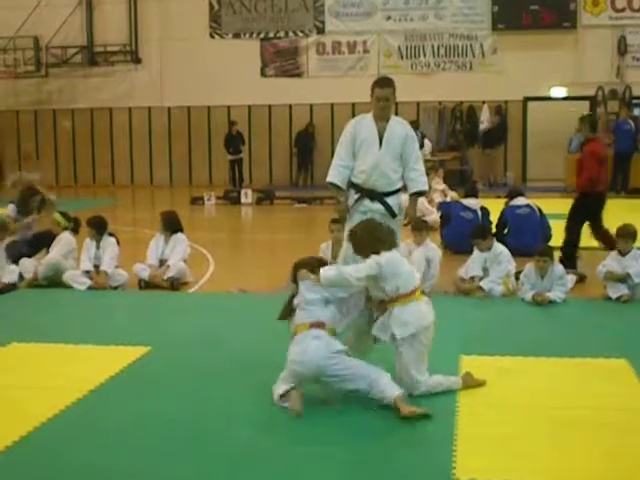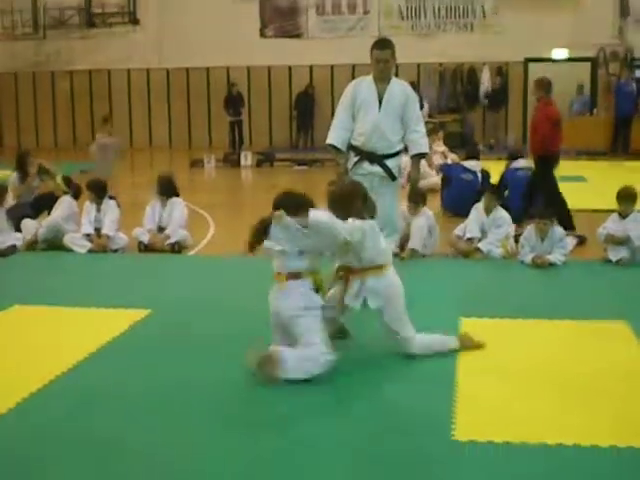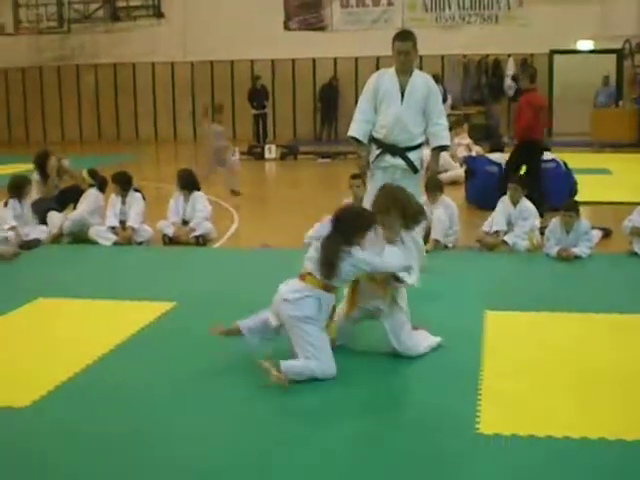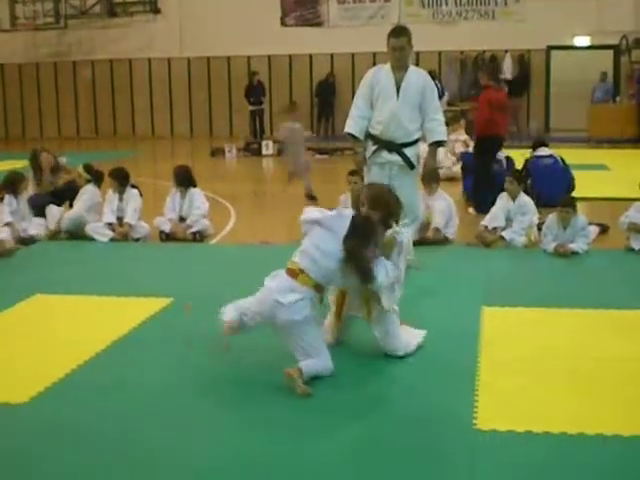
dt=0.4s
person 1, frame 1
left shoulder: (404, 130)
right shoulder: (356, 125)
left elbow: (414, 168)
right elbow: (342, 163)
left wrist: (413, 203)
right wrist: (341, 197)
left hip: (389, 204)
right hip: (359, 202)
left knee: (389, 255)
right knee: (352, 253)
person 1, frame 2
left shoulder: (405, 91)
right shoulder: (356, 87)
left elbow: (415, 129)
right elbow: (342, 124)
left wrist: (415, 166)
right wrist: (340, 159)
left hip: (389, 165)
right hip: (359, 163)
left knee: (388, 218)
person 1, frame 3
left shoulder: (426, 84)
right shoulder: (378, 79)
left elbow: (437, 122)
right elbow: (363, 117)
left wrist: (435, 157)
right wrist: (362, 151)
left hip: (411, 158)
right hip: (381, 157)
person 1, frame 4
left shoulder: (422, 79)
right shoulder: (374, 75)
left elbow: (433, 117)
right elbow: (359, 112)
left wrist: (432, 153)
left hip: (407, 154)
right hip: (378, 152)
left knee: (409, 208)
person 2, frame 1
right shoulder: (310, 287)
left hip: (298, 354)
right hip: (321, 351)
left knee: (285, 384)
right knee: (375, 376)
left ankle: (291, 395)
right ankle: (403, 407)
person 2, frame 2
left shoulder: (282, 232)
right shoulder: (291, 233)
left hip: (280, 297)
right hip: (298, 298)
left knee: (284, 344)
right knee: (321, 357)
left ankle: (274, 357)
right ankle: (273, 359)
person 2, frame 3
left shoulder: (326, 235)
right shoulder: (355, 257)
right elbow: (396, 263)
right wrist: (390, 249)
left hip: (289, 294)
right hip: (302, 306)
left knee: (275, 320)
right knee: (326, 370)
right ankle: (277, 367)
person 2, frame 4
left shoulder: (324, 224)
right shoulder: (359, 257)
left elbow: (308, 213)
left hip: (277, 288)
right hip: (299, 305)
left knee: (234, 310)
right knee: (323, 365)
left ankle: (232, 321)
right ankle: (299, 372)
person 3, frame 1
left shoulder: (378, 263)
right shoulder: (391, 256)
left elbow: (352, 275)
left wrist: (318, 277)
left hip: (411, 319)
right hip: (409, 314)
left knee: (414, 385)
left ankle: (462, 382)
person 3, frame 2
left shoulder: (360, 228)
right shoulder: (362, 223)
left elbow: (332, 225)
left hip: (381, 286)
right hip: (359, 281)
left knee: (410, 343)
right knee: (327, 308)
left ankle: (457, 342)
person 3, frame 3
left shoulder: (409, 237)
right shoulder: (368, 228)
left hip: (389, 297)
right hip: (362, 291)
left knee: (410, 349)
right knee: (328, 339)
left ankle: (419, 335)
person 3, frame 4
left shoulder: (399, 239)
right shoulder: (354, 228)
left elbow: (390, 275)
left hip: (377, 299)
right hip: (350, 293)
left knee: (396, 349)
right knee: (328, 339)
left ankle: (407, 333)
person 4, frame 1
left shoulder: (589, 150)
right shoulder: (599, 147)
left elbow: (589, 175)
left wrist: (579, 187)
left hip: (589, 195)
right hip: (599, 193)
left knee: (572, 228)
right knee: (597, 229)
left ankle: (568, 265)
person 4, frame 2
left shoulder: (542, 111)
right shoulder: (552, 110)
left elbow: (542, 136)
left wrist: (535, 151)
left hip: (543, 156)
right hip: (550, 154)
left knee: (552, 194)
right knee: (534, 189)
left ankle: (569, 228)
person 4, frame 3
left shoulder: (526, 99)
right shoulder: (541, 99)
left elbow: (526, 123)
left wrist: (517, 137)
left hip: (527, 142)
right hip: (538, 142)
left knee: (509, 172)
right knee: (534, 177)
right ankle: (538, 210)
person 4, frame 4
left shoulder: (485, 95)
right shoulder: (502, 95)
left elbow: (482, 118)
right elbow: (504, 117)
left wrist: (476, 132)
right wrist: (502, 132)
left hip: (486, 137)
right hip: (498, 137)
left knee: (481, 171)
right knee: (487, 169)
left ankle: (482, 205)
